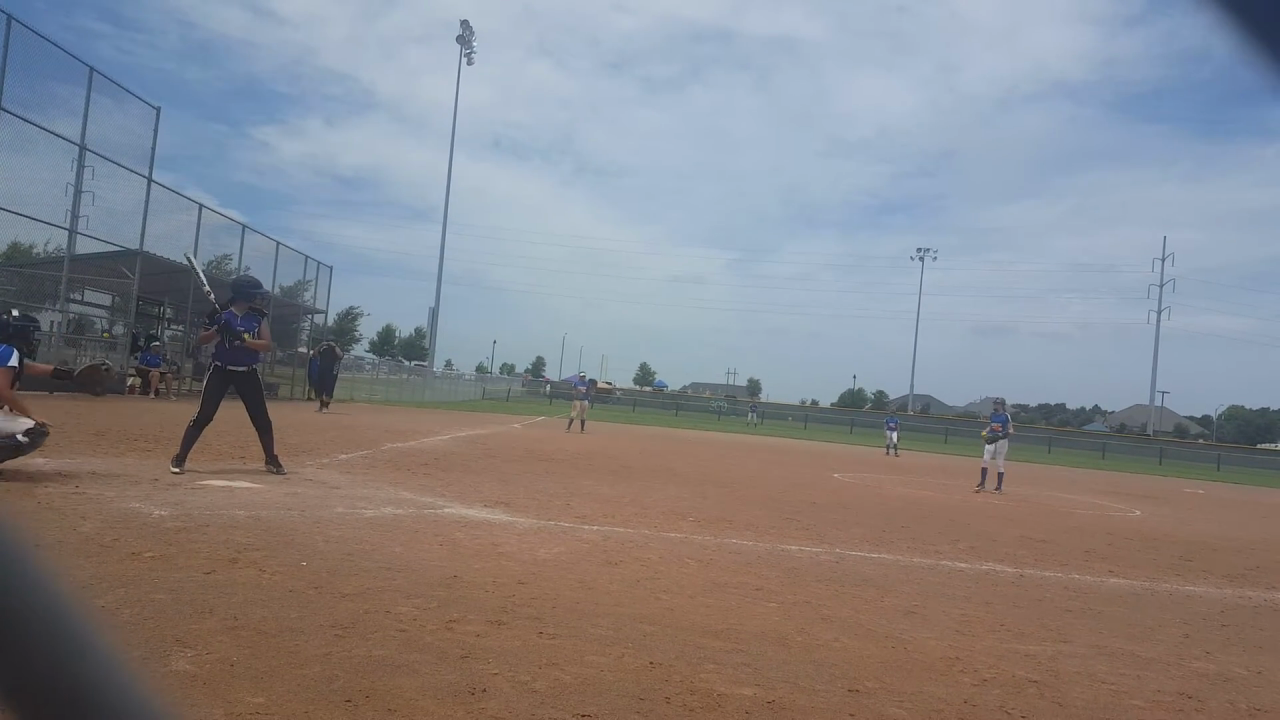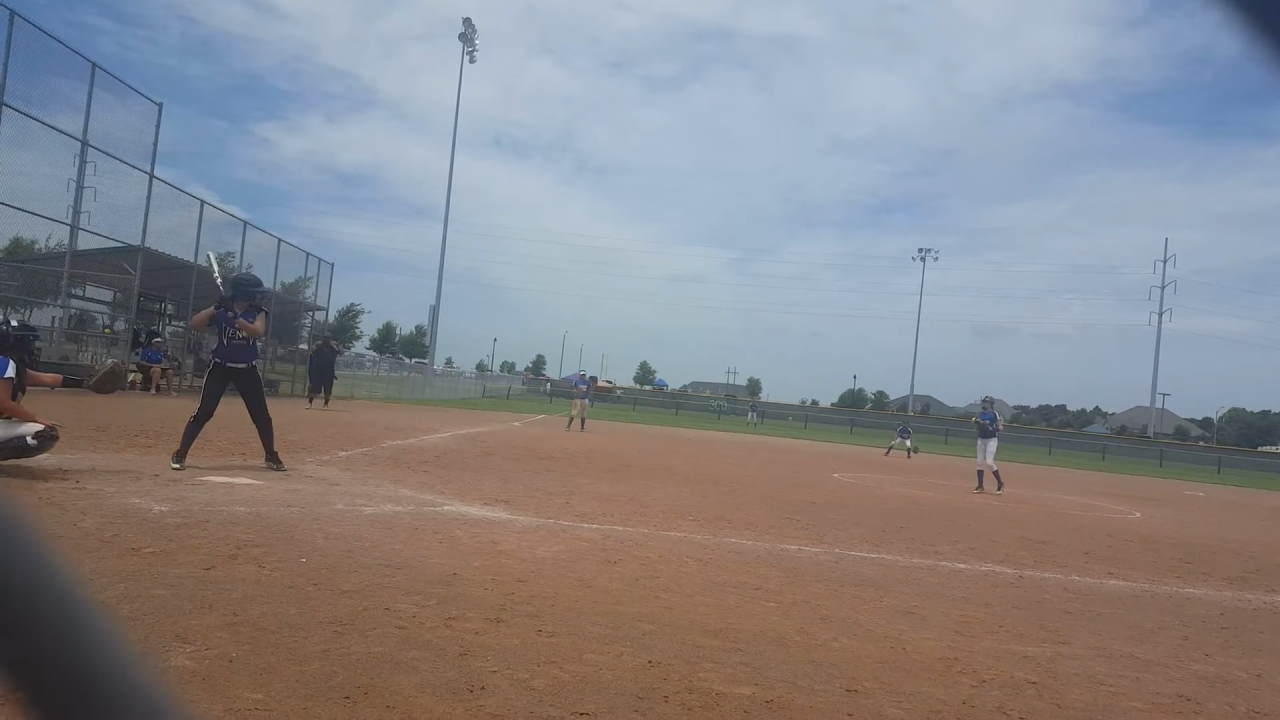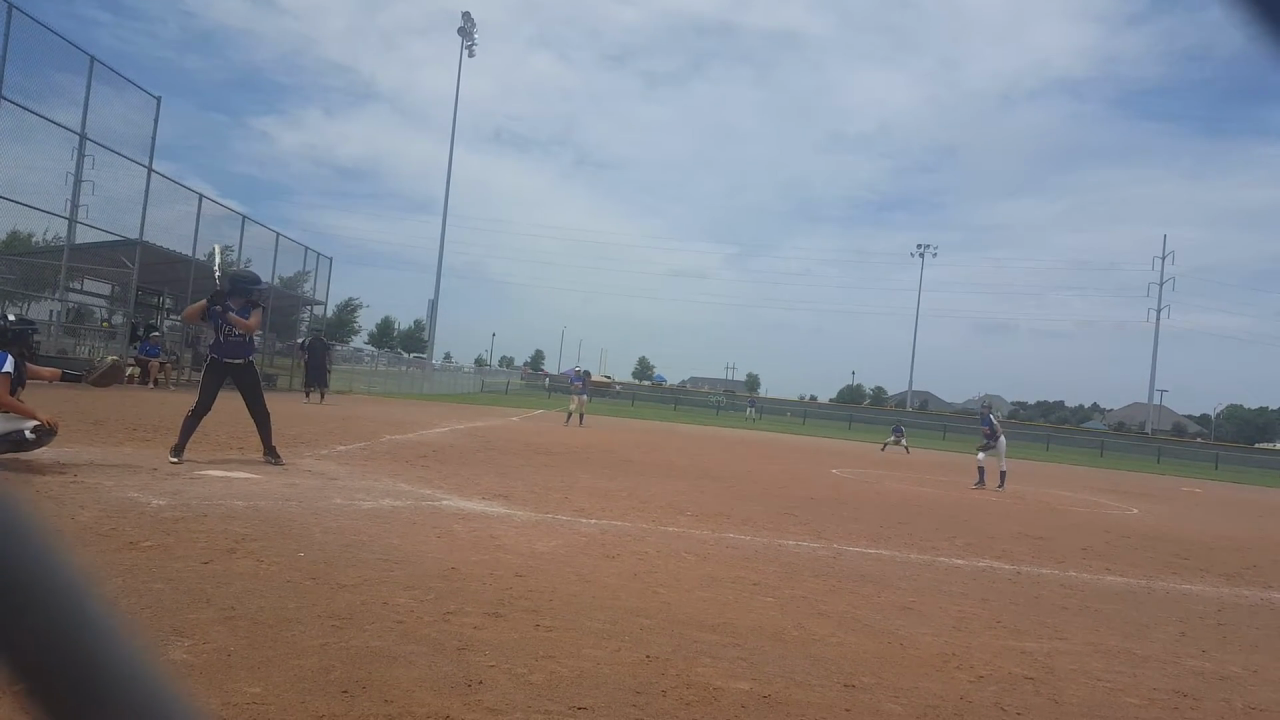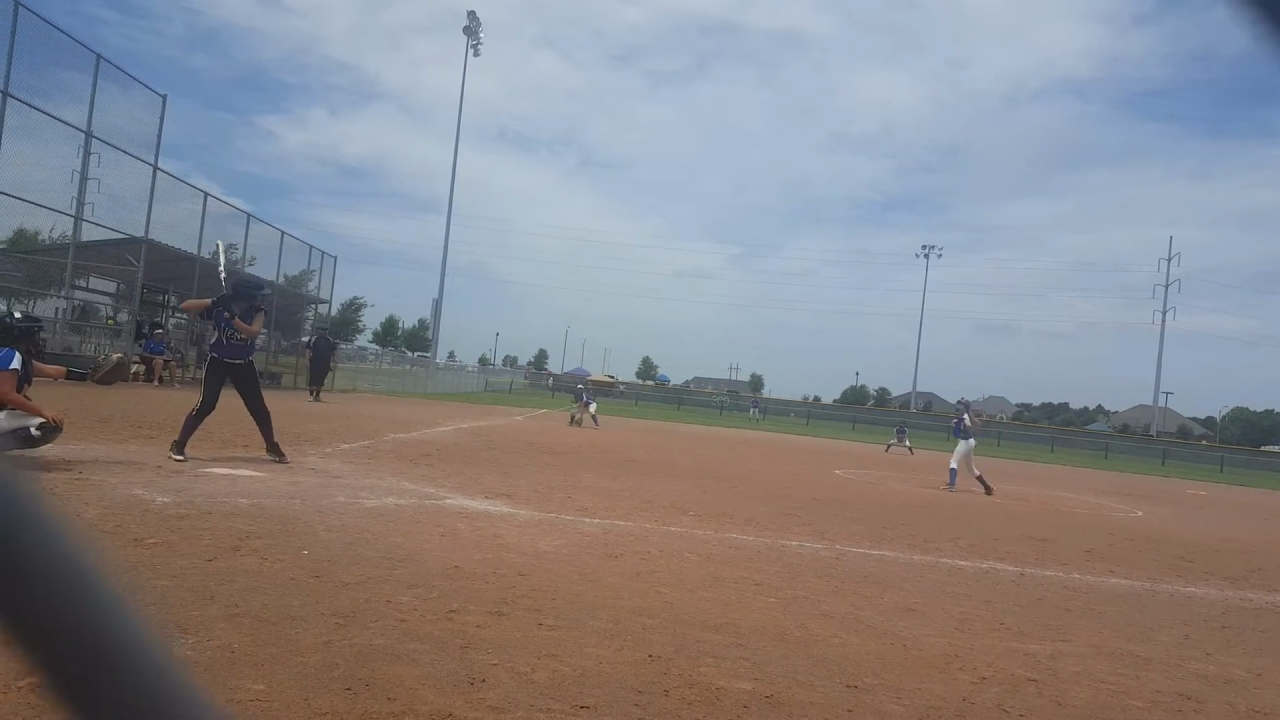
dt=0.7s
person 1, frame 1
left shoulder: (259, 316)
right shoulder: (220, 313)
left elbow: (267, 344)
right elbow: (201, 340)
left wrist: (241, 339)
right wrist: (217, 329)
left hip: (248, 373)
right hip: (220, 370)
left knee: (262, 418)
right knee: (204, 415)
left ankle: (271, 460)
right ankle: (179, 458)
person 1, frame 2
left shoulder: (258, 312)
right shoulder: (220, 310)
left elbow: (258, 333)
right elbow: (195, 324)
left wrist: (234, 316)
right wrist: (216, 307)
left hip: (247, 369)
right hip: (220, 367)
left knee: (261, 415)
right knee: (204, 412)
left ankle: (271, 456)
right ankle: (180, 454)
person 1, frame 3
left shoulder: (255, 307)
right shoulder: (216, 305)
left elbow: (251, 328)
right elbow: (186, 317)
left wrist: (225, 312)
right wrist: (208, 301)
left hip: (244, 364)
right hip: (217, 362)
left knee: (260, 409)
right knee: (201, 406)
left ankle: (269, 451)
right ankle: (178, 448)
person 1, frame 4
left shoulder: (257, 311)
right shoulder: (218, 308)
left elbow: (254, 333)
right elbow: (185, 306)
left wrist: (232, 317)
right wrist: (214, 302)
left hip: (243, 364)
right hip: (217, 362)
left knee: (259, 408)
right knee: (206, 405)
left ankle: (273, 448)
right ankle: (178, 445)
